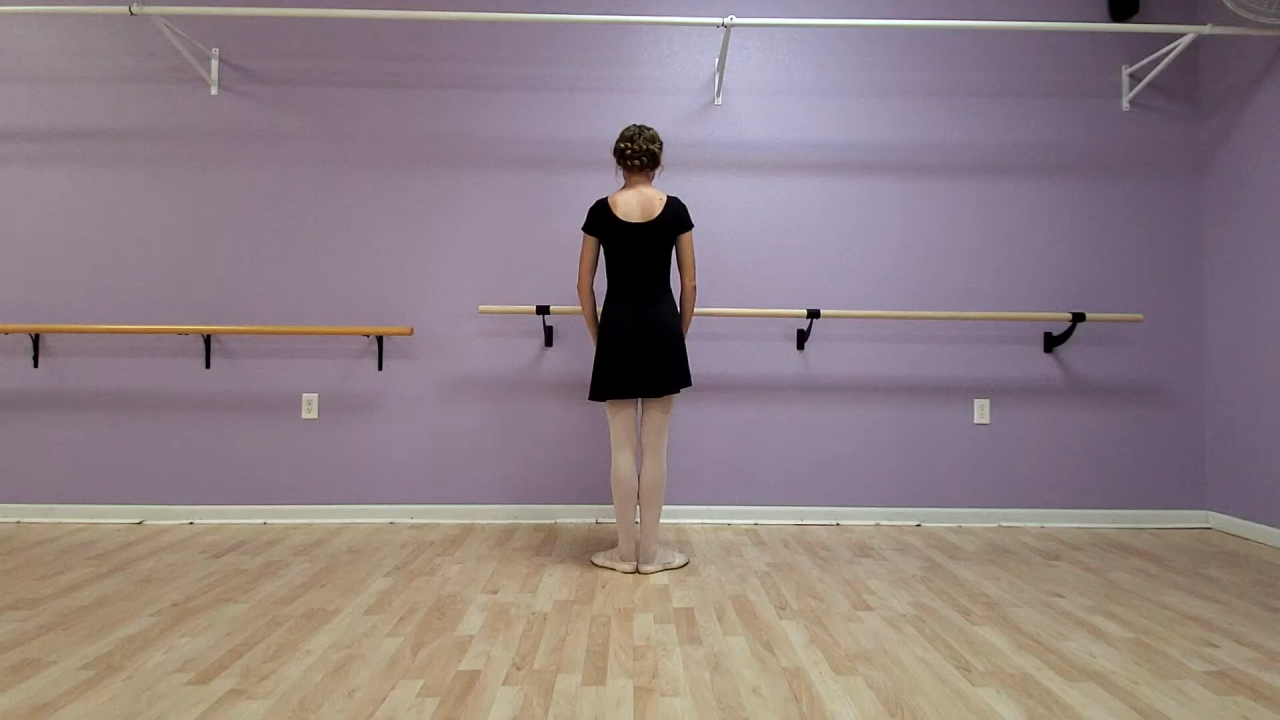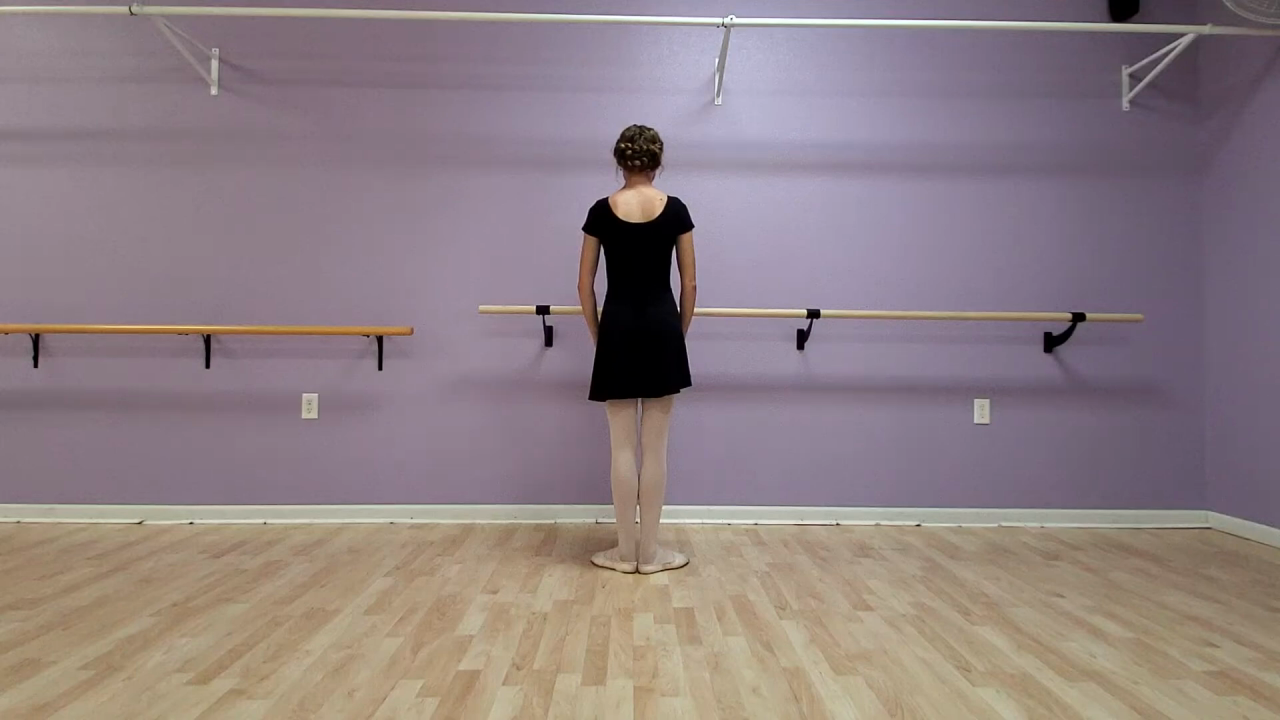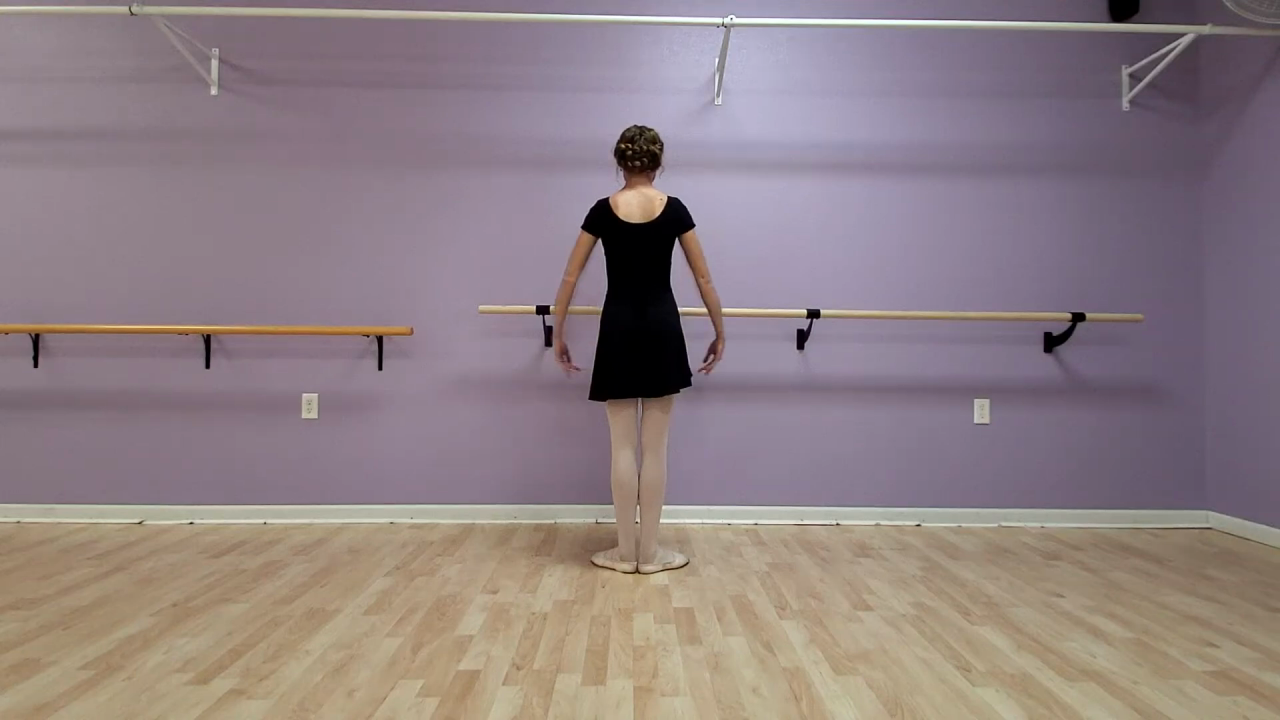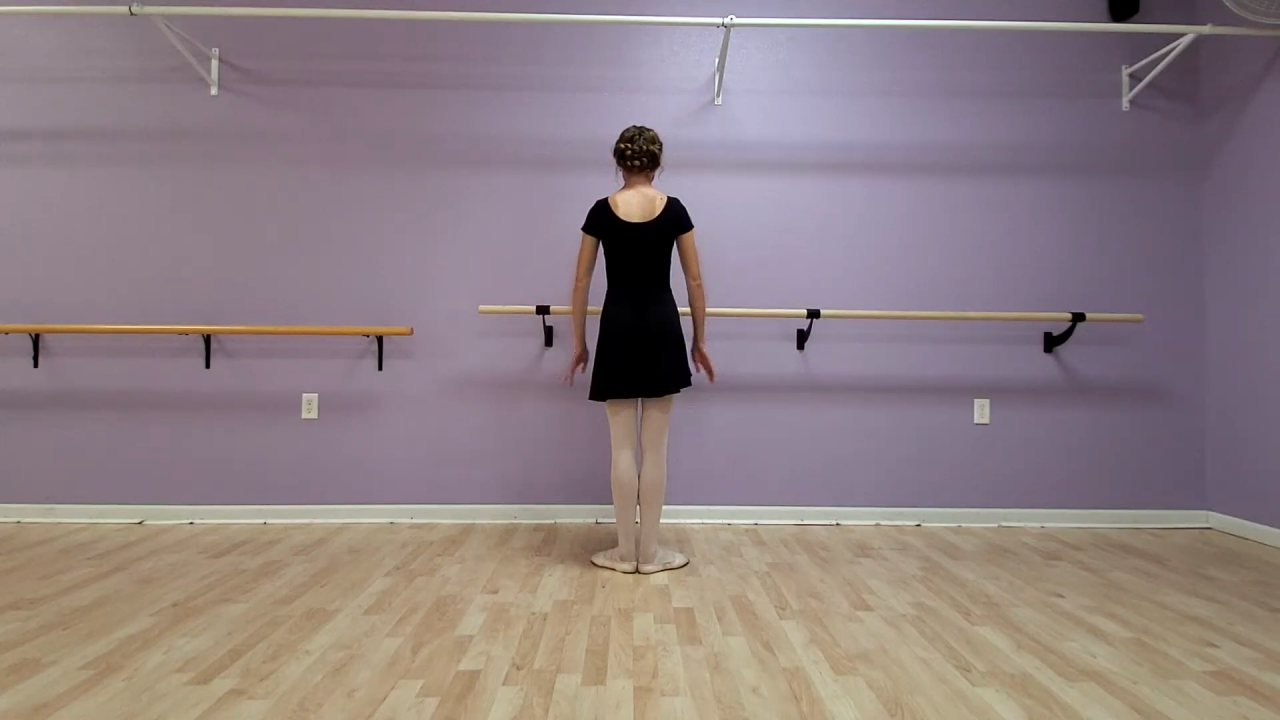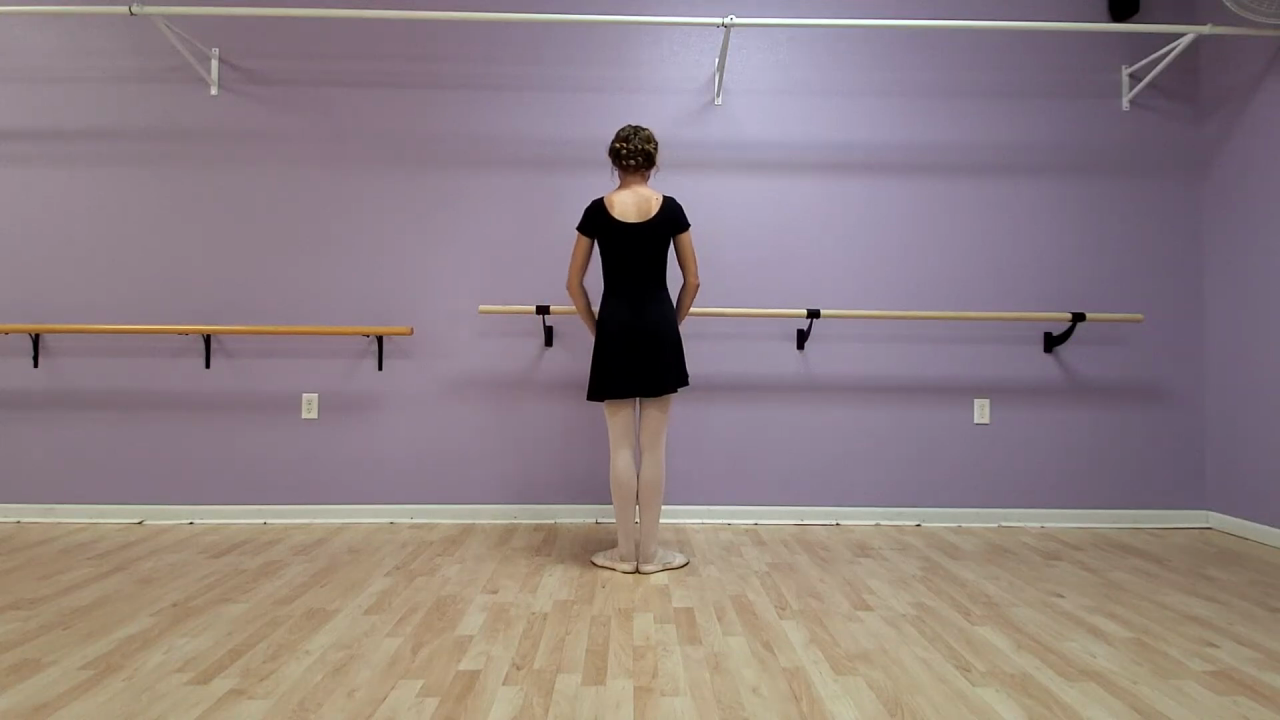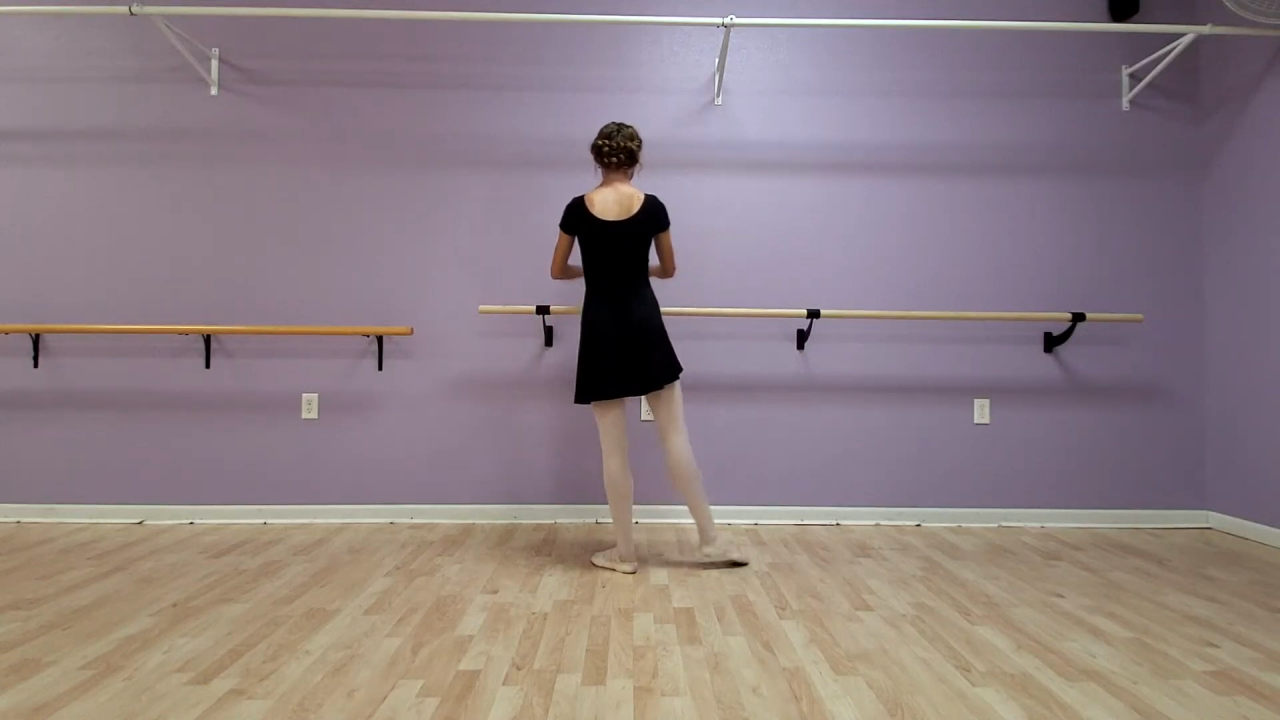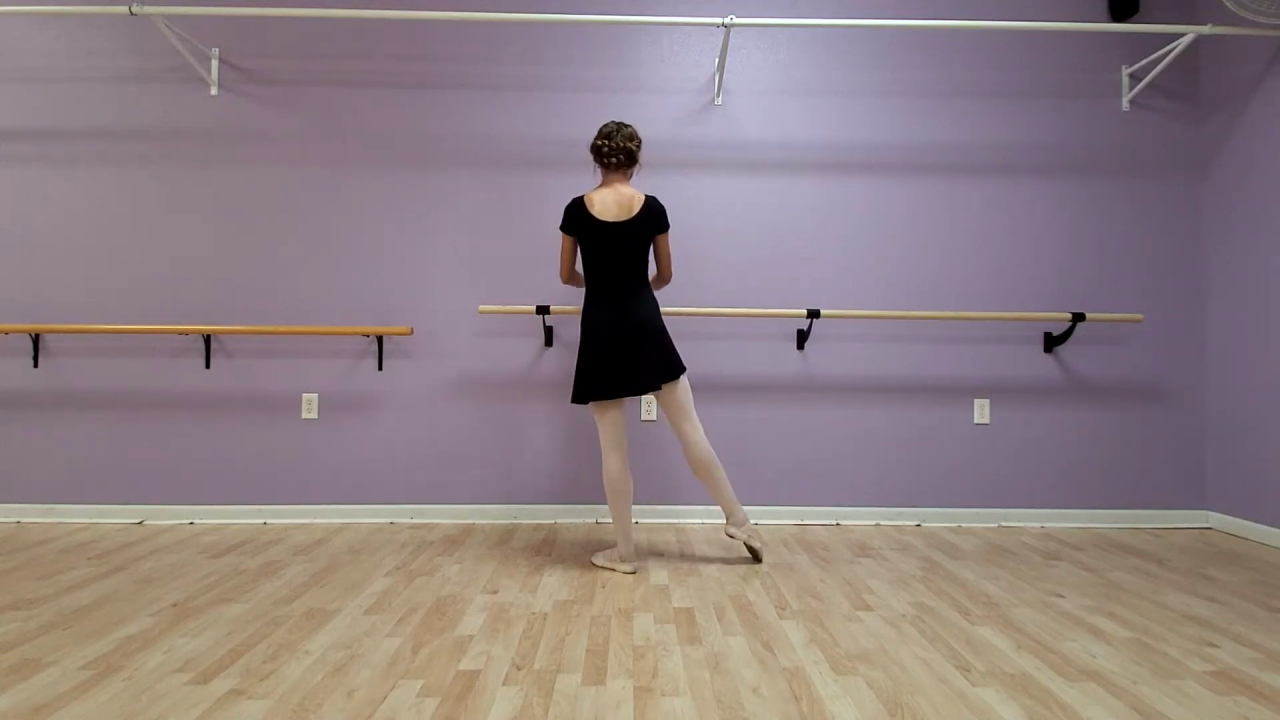
dt=0.7s
person 1, frame 1
left shoulder: (601, 211)
right shoulder: (675, 209)
left elbow: (584, 285)
right elbow: (689, 284)
left wrist: (597, 334)
right wrist: (679, 332)
left hip: (618, 326)
right hip: (661, 326)
left knee: (623, 447)
right knee: (655, 447)
left ankle: (625, 551)
right ankle: (650, 551)
person 1, frame 2
left shoulder: (602, 211)
right shoulder: (675, 209)
left elbow: (585, 286)
right elbow: (689, 284)
left wrist: (598, 336)
right wrist: (679, 334)
left hip: (619, 327)
right hip: (661, 327)
left knee: (623, 446)
right knee: (655, 447)
left ankle: (625, 551)
right ankle: (650, 551)
person 1, frame 3
left shoulder: (603, 211)
right shoulder: (674, 209)
left elbow: (570, 279)
right elbow: (704, 279)
left wrist: (558, 335)
right wrist: (720, 333)
left hip: (619, 328)
right hip: (661, 328)
left knee: (623, 445)
right knee: (654, 447)
left ankle: (625, 552)
right ankle: (649, 552)
person 1, frame 4
left shoulder: (602, 211)
right shoulder: (673, 209)
left elbow: (581, 284)
right elbow: (695, 281)
left wrist: (578, 342)
right wrist: (700, 340)
left hip: (619, 329)
right hip: (661, 328)
left knee: (622, 446)
right knee: (654, 447)
left ankle: (625, 551)
right ankle: (649, 551)
person 1, frame 5
left shoulder: (597, 211)
right shoulder: (670, 209)
left elbow: (574, 282)
right elbow: (692, 280)
left wrist: (596, 330)
left hip: (616, 328)
right hip: (657, 329)
left knee: (622, 446)
right knee: (653, 446)
left ankle: (625, 551)
right ankle: (650, 552)
person 1, frame 6
left shoulder: (578, 208)
right shoulder: (652, 206)
left elbow: (557, 270)
right elbow: (668, 269)
left hip: (600, 329)
right hip: (643, 325)
left knee: (614, 447)
right knee: (674, 434)
left ankle: (624, 552)
right ankle: (709, 538)
person 1, frame 7
left shoulder: (577, 210)
right shoulder: (652, 208)
left elbow: (567, 276)
right elbow: (664, 276)
left hip: (600, 330)
right hip: (644, 325)
left knee: (612, 447)
right knee: (689, 427)
left ankle: (624, 552)
right ankle: (737, 520)
